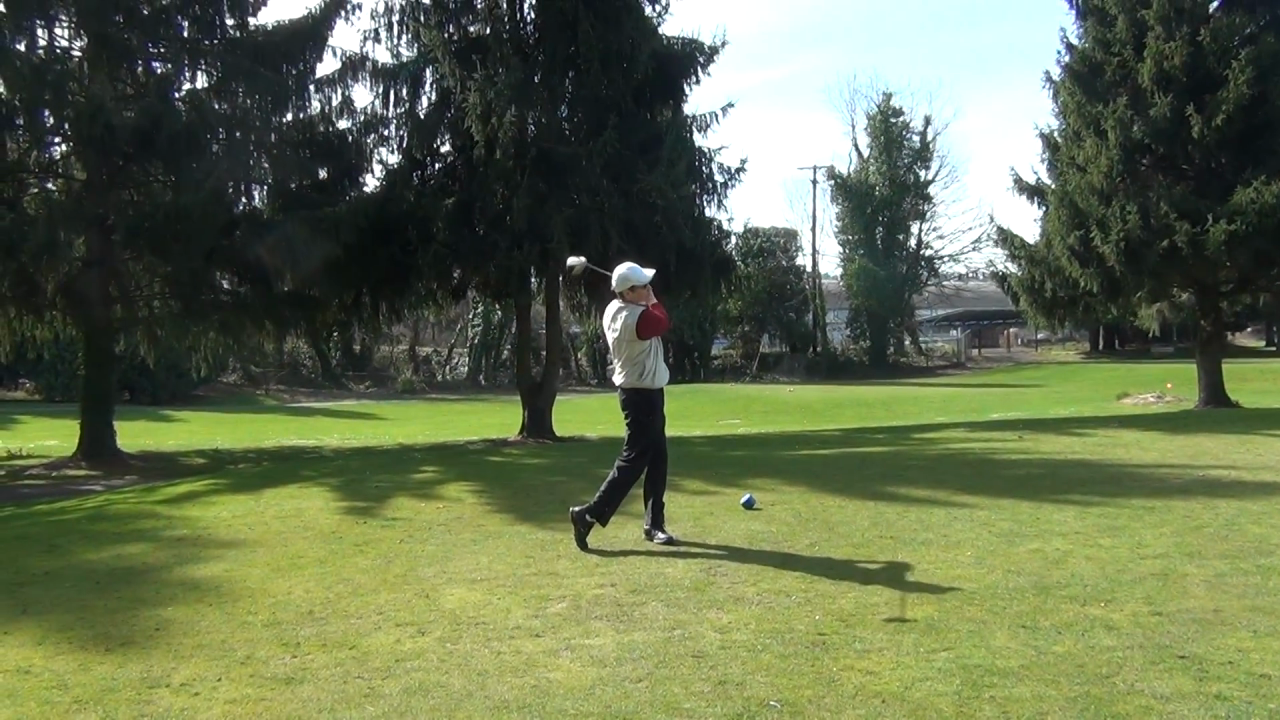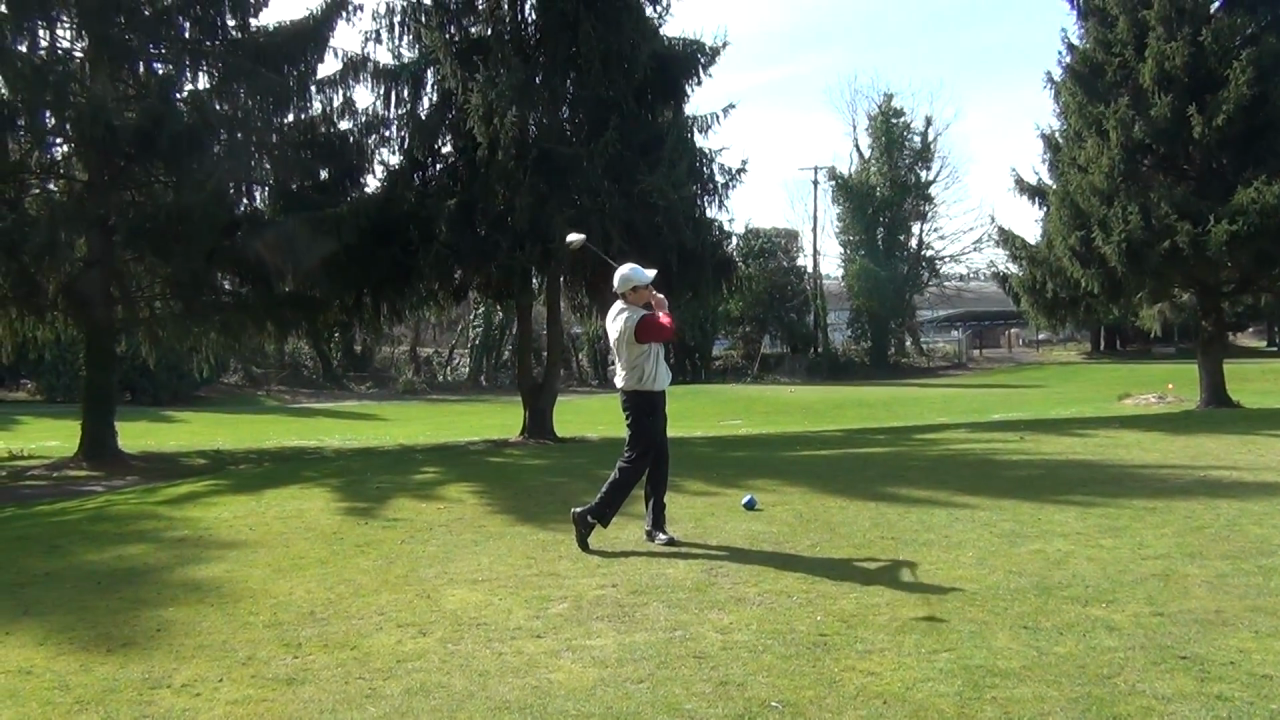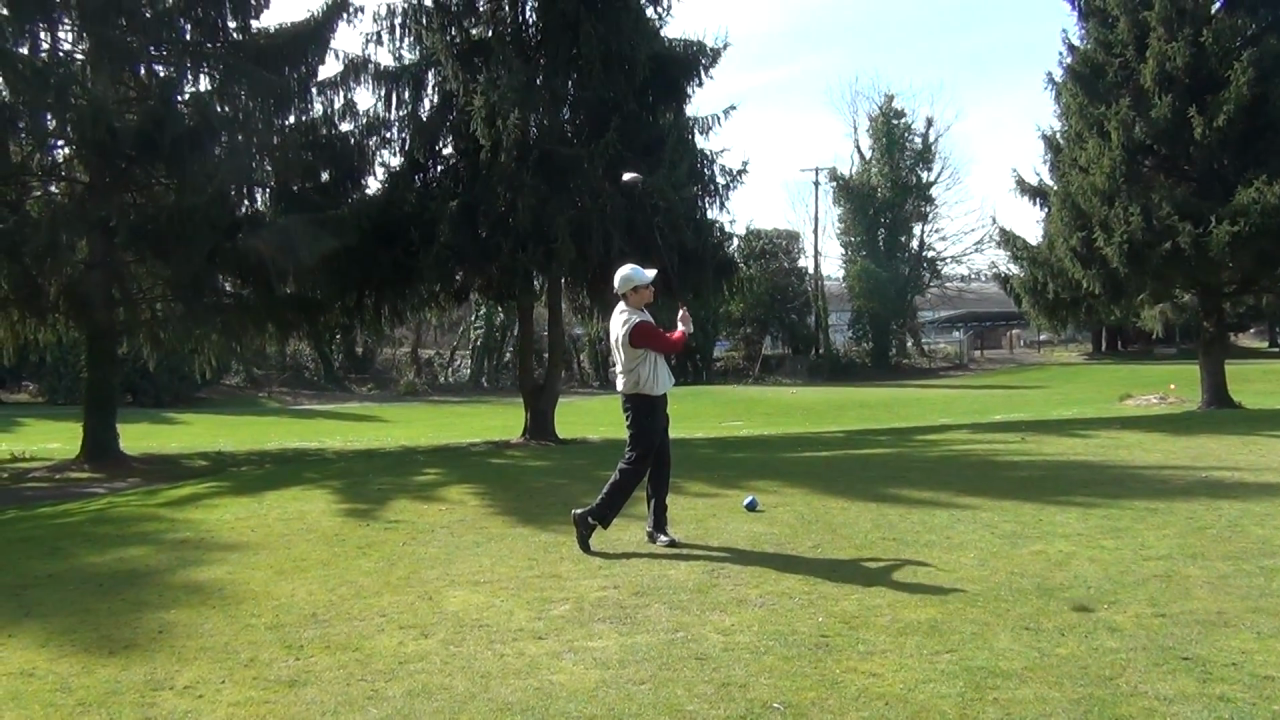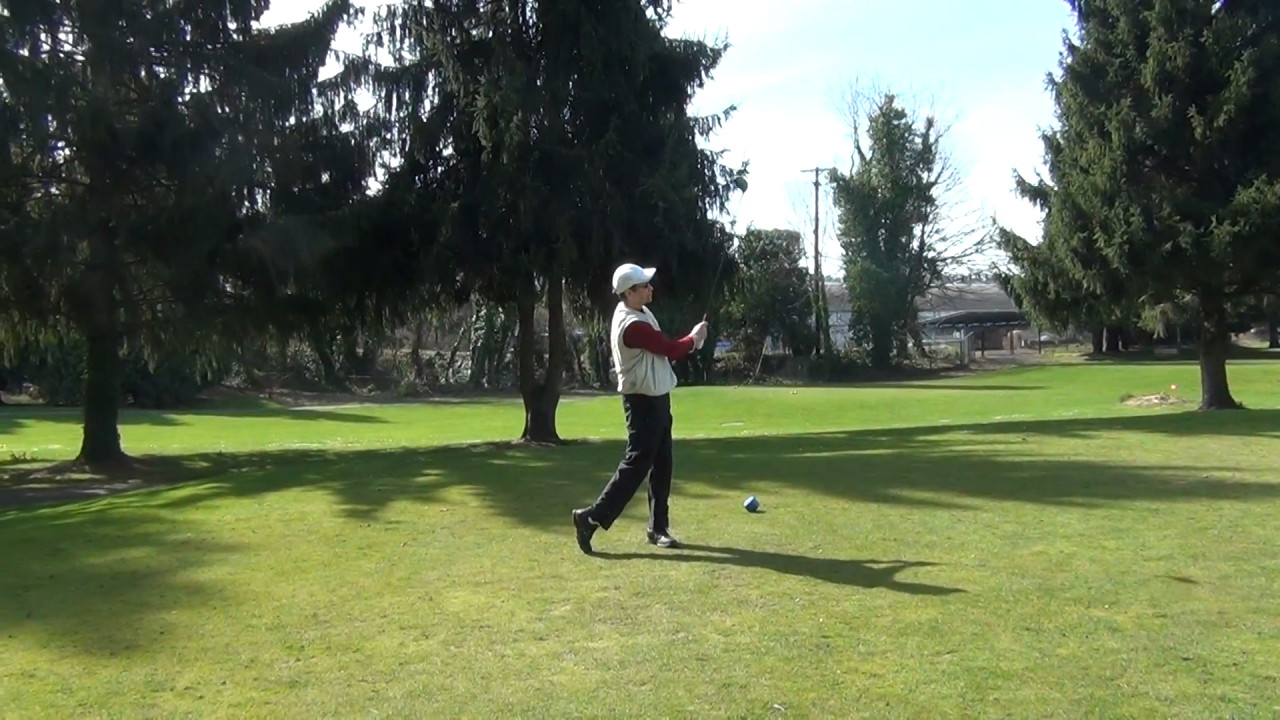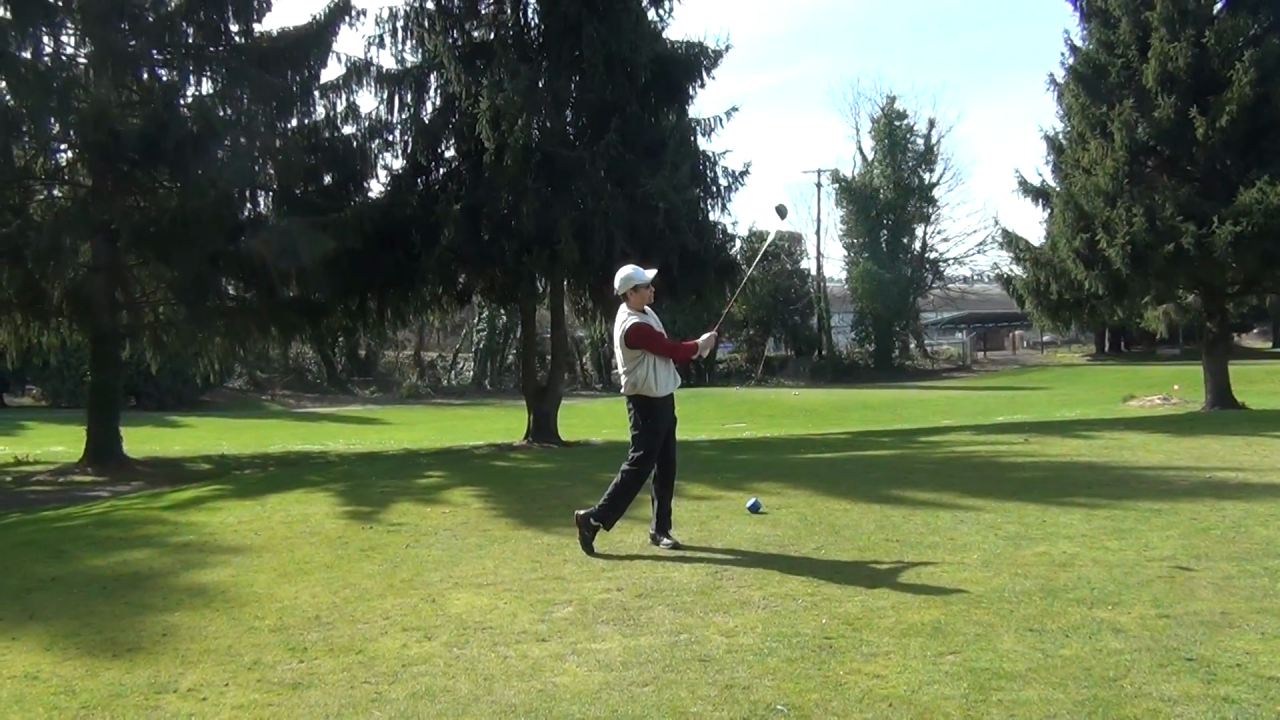
dt=0.2s
person 1, frame 1
left shoulder: (614, 310)
right shoulder: (639, 318)
left elbow: (653, 321)
right elbow: (663, 322)
left wrist: (646, 303)
right wrist: (652, 302)
left hip: (638, 391)
right hip: (642, 395)
left knee: (657, 459)
right knee: (633, 460)
left ankle: (654, 523)
right ankle: (588, 514)
person 1, frame 2
left shoulder: (619, 311)
right shoulder: (638, 321)
left elbow: (656, 330)
right elbow: (668, 331)
left wrist: (655, 309)
right wrist: (663, 309)
left hip: (644, 394)
right hip: (643, 397)
left knee: (658, 460)
right knee: (634, 462)
left ankle: (655, 524)
right ankle: (590, 515)
person 1, frame 3
left shoulder: (629, 312)
right shoulder: (636, 325)
left elbow: (659, 341)
right elbow: (670, 346)
left wrist: (678, 327)
right wrist: (683, 328)
left hip: (650, 397)
right hip: (643, 400)
left knee: (660, 463)
right knee: (635, 464)
left ankle: (656, 526)
right ankle: (591, 516)
person 1, frame 4
left shoulder: (639, 312)
right shoulder: (633, 325)
left elbow: (662, 346)
right elbow: (669, 349)
left wrist: (689, 340)
right wrist: (694, 338)
left hip: (656, 398)
right hip: (643, 401)
left knee: (662, 464)
right knee: (636, 465)
left ankle: (657, 527)
right ankle: (591, 517)
person 1, frame 5
left shoulder: (644, 312)
right shoulder: (634, 326)
left elbow: (666, 348)
right elbow: (670, 350)
left wrist: (695, 347)
right wrist: (699, 345)
left hip: (661, 398)
right hip: (646, 403)
left knee: (666, 466)
right knee: (639, 466)
left ankle: (660, 528)
right ankle: (594, 518)
